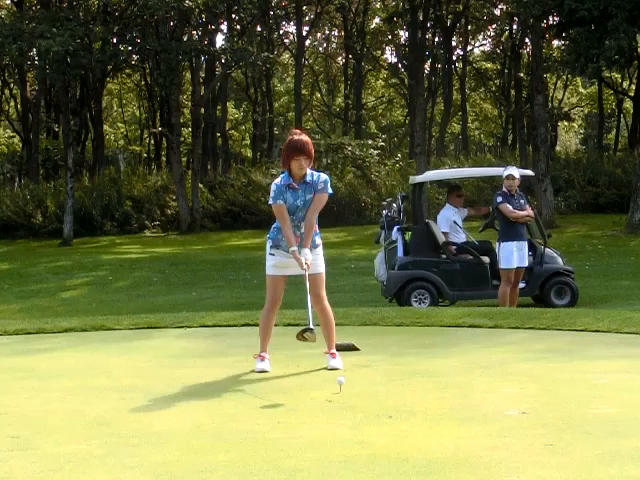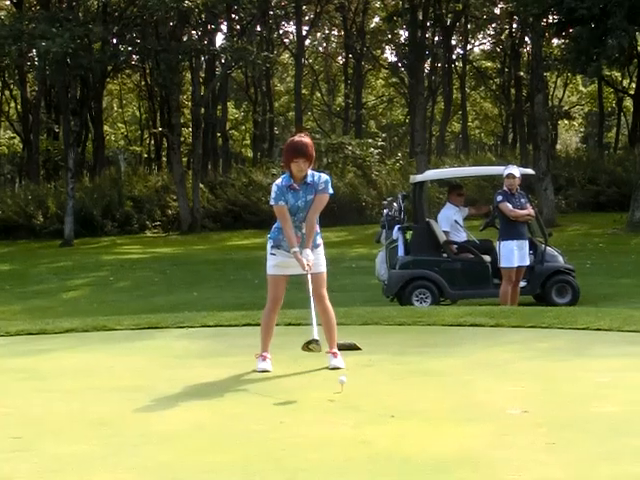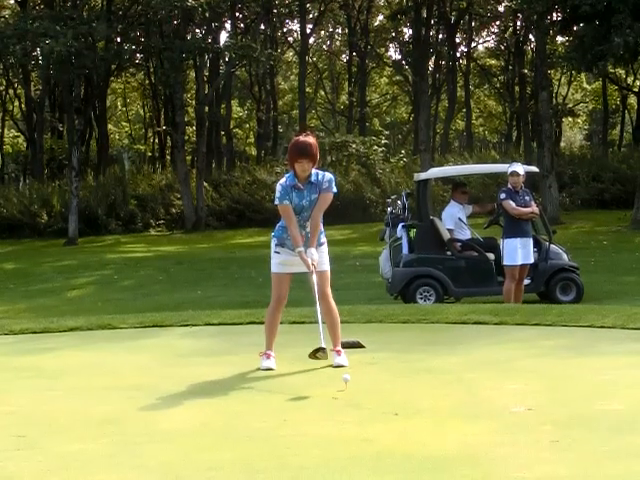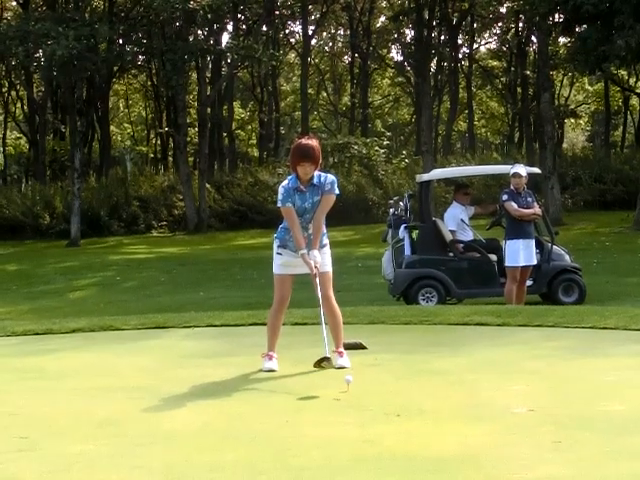
dt=0.4s
person 1, frame 1
left shoulder: (321, 180)
right shoulder: (278, 186)
left elbow: (311, 217)
right elbow: (285, 223)
left wrist: (306, 250)
right wrist: (295, 253)
left hip: (311, 246)
right hip: (280, 248)
left knee: (320, 300)
right knee: (273, 301)
left ankle: (332, 351)
right ankle: (262, 355)
person 1, frame 2
left shoulder: (321, 181)
right shoulder: (279, 187)
left elbow: (312, 217)
right elbow: (286, 223)
left wrist: (307, 250)
right wrist: (296, 254)
left hip: (312, 245)
right hip: (281, 247)
left knee: (321, 299)
right knee: (274, 301)
left ankle: (333, 351)
right ankle: (264, 354)
person 1, frame 3
left shoulder: (325, 180)
right shoulder: (283, 186)
left elbow: (316, 217)
right elbow: (291, 223)
left wrist: (312, 249)
right wrist: (301, 253)
left hip: (316, 244)
right hip: (285, 246)
left knee: (325, 296)
right knee: (278, 299)
left ankle: (337, 349)
right ankle: (268, 352)
person 1, frame 4
left shoulder: (328, 182)
right shoulder: (286, 188)
left elbow: (319, 219)
right elbow: (294, 226)
left wrist: (314, 251)
right wrist: (304, 255)
left hip: (319, 245)
right hip: (288, 247)
left knee: (328, 298)
right knee: (281, 301)
left ankle: (340, 350)
right ankle: (270, 353)
person 2, frame 1
left shoulder: (521, 196)
right shoulder: (500, 196)
left elbow: (531, 216)
right elbow: (511, 213)
left wrist: (518, 216)
right wrist: (525, 213)
left hip: (522, 241)
right hip: (507, 242)
left knee: (516, 282)
right knee: (507, 281)
person 2, frame 2
left shoulder: (522, 195)
right shoulder: (500, 195)
left elbow: (532, 215)
right elbow: (510, 213)
left wrist: (517, 216)
right wrist: (526, 212)
left hip: (523, 240)
right hip: (507, 241)
left knee: (517, 281)
right knee: (508, 280)
person 2, frame 3
left shoulder: (527, 193)
right shoulder: (504, 193)
left elbow: (536, 213)
right elbow: (513, 210)
left wrist: (521, 213)
right wrist: (530, 210)
left hip: (527, 238)
right hip: (511, 239)
left knee: (521, 279)
right knee: (512, 278)
person 2, frame 4
left shoulder: (529, 194)
right shoulder: (506, 194)
left elbow: (538, 214)
right elbow: (515, 212)
left wrist: (523, 215)
right wrist: (532, 211)
left hip: (529, 239)
right hip: (513, 240)
left knee: (523, 280)
right knee: (513, 279)
